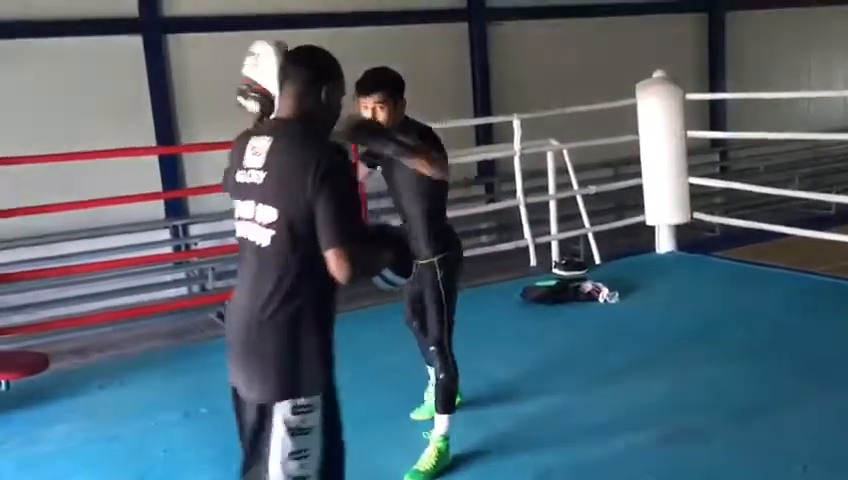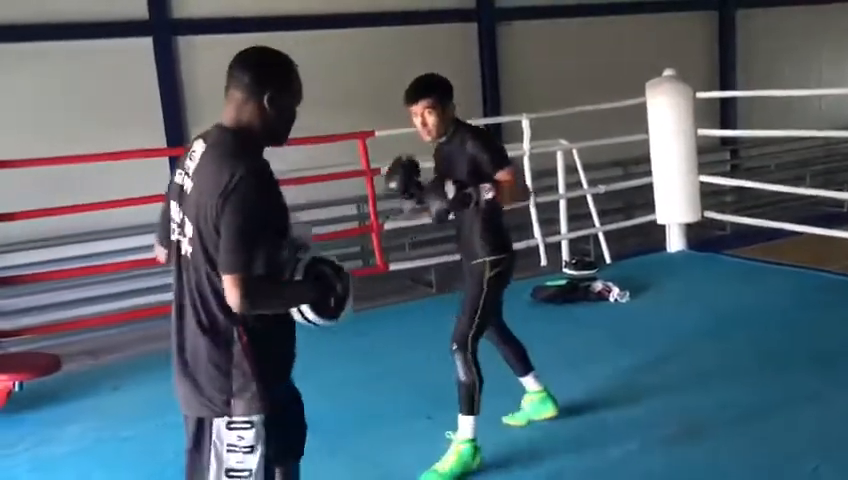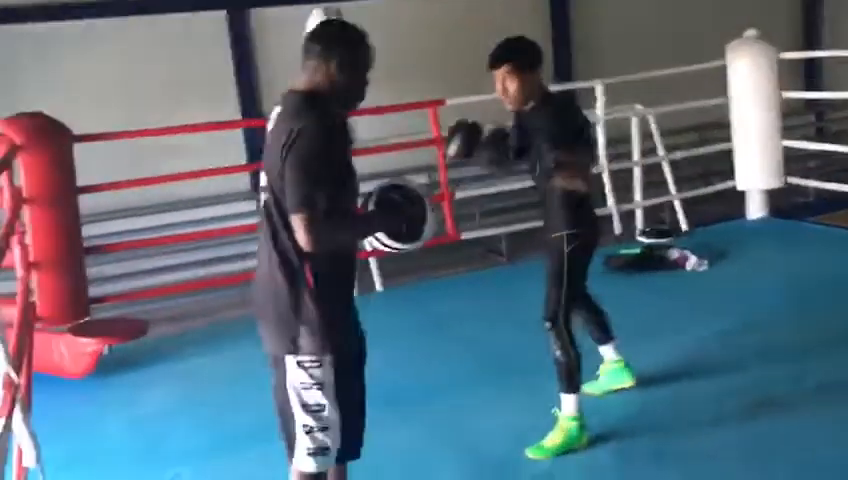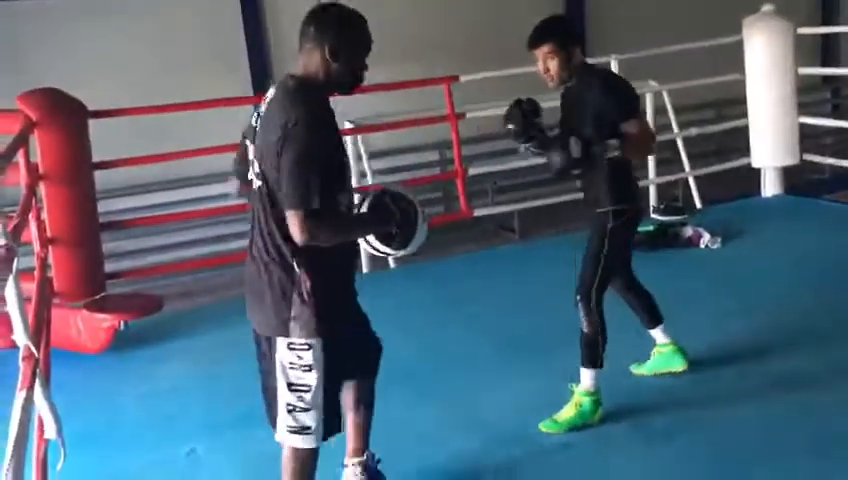
dt=0.5s
person 1, frame 1
left shoulder: (245, 147)
right shoulder: (324, 158)
right elbow: (344, 268)
left wrist: (262, 113)
right wrist: (384, 250)
left hip: (250, 337)
right hip: (290, 352)
person 1, frame 2
left shoulder: (198, 152)
right shoulder: (247, 177)
left elbow: (166, 250)
right elbow: (242, 296)
right wrist: (310, 288)
left hip: (206, 355)
right hip: (234, 372)
person 1, frame 3
left shoulder: (306, 116)
right shoulder: (310, 129)
right elbow: (311, 233)
right wrist: (382, 220)
left hip: (321, 301)
right hip: (305, 310)
left knee: (340, 424)
person 1, frame 4
left shoulder: (285, 96)
right shoulder: (306, 120)
left elbow: (247, 167)
right elbow: (305, 227)
right wrist: (374, 221)
left hip: (318, 284)
right hip: (297, 293)
left knee: (361, 359)
right knee: (303, 418)
person 2, frame 1
left shoulder: (417, 136)
right shoulder: (379, 137)
left elbow: (441, 169)
left wrist: (392, 144)
left hip: (439, 254)
right hip: (418, 251)
left knee: (438, 342)
right knee: (415, 321)
left ankle: (439, 443)
right ankle: (439, 392)
person 2, frame 2
left shoulder: (476, 141)
right shoulder: (442, 149)
left elbow: (518, 190)
right elbow: (443, 205)
left wrist: (470, 192)
left hip: (491, 257)
right hip: (473, 256)
left knee: (462, 344)
right knee: (493, 329)
left ankle: (465, 446)
right ankle: (538, 398)
person 2, frame 3
left shoulder: (562, 114)
right shoulder: (526, 116)
left elbow: (579, 178)
right elbow: (524, 152)
left wrist: (529, 159)
left hip: (572, 229)
right hip: (557, 227)
left knee: (555, 320)
right knee: (577, 298)
left ankle: (572, 423)
right ankle: (615, 367)
person 2, frame 4
left shoulder: (608, 87)
right shoulder: (571, 92)
left elbow: (646, 143)
right elbow: (565, 148)
left wrist: (597, 149)
right wrist: (535, 134)
left hip: (617, 207)
right hip: (603, 204)
left knee: (588, 294)
right knee: (621, 279)
left ankle: (587, 399)
right ankle: (668, 350)
